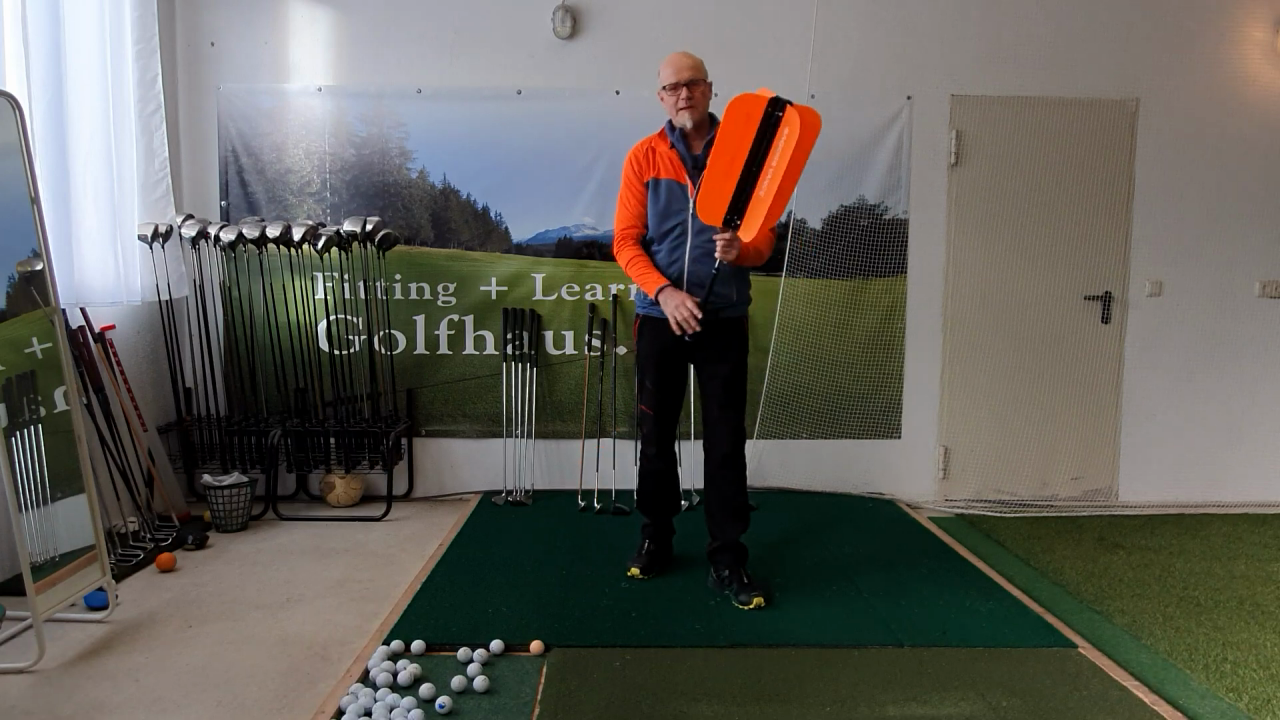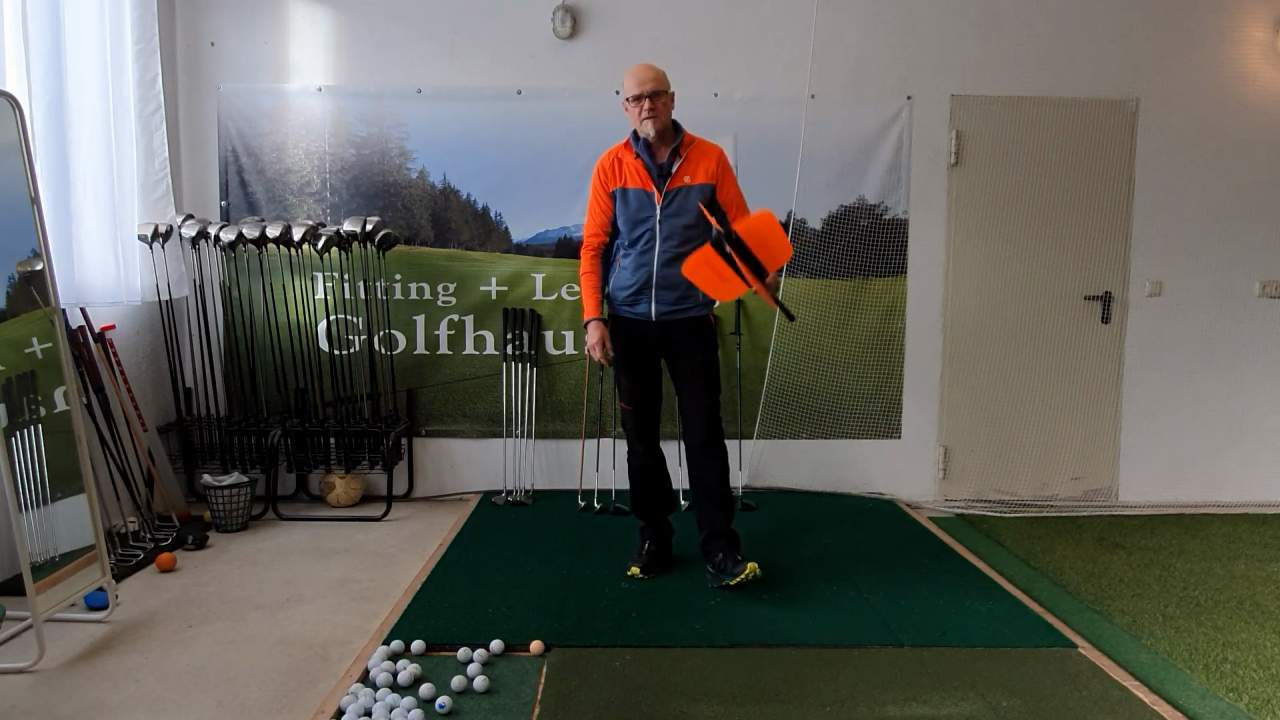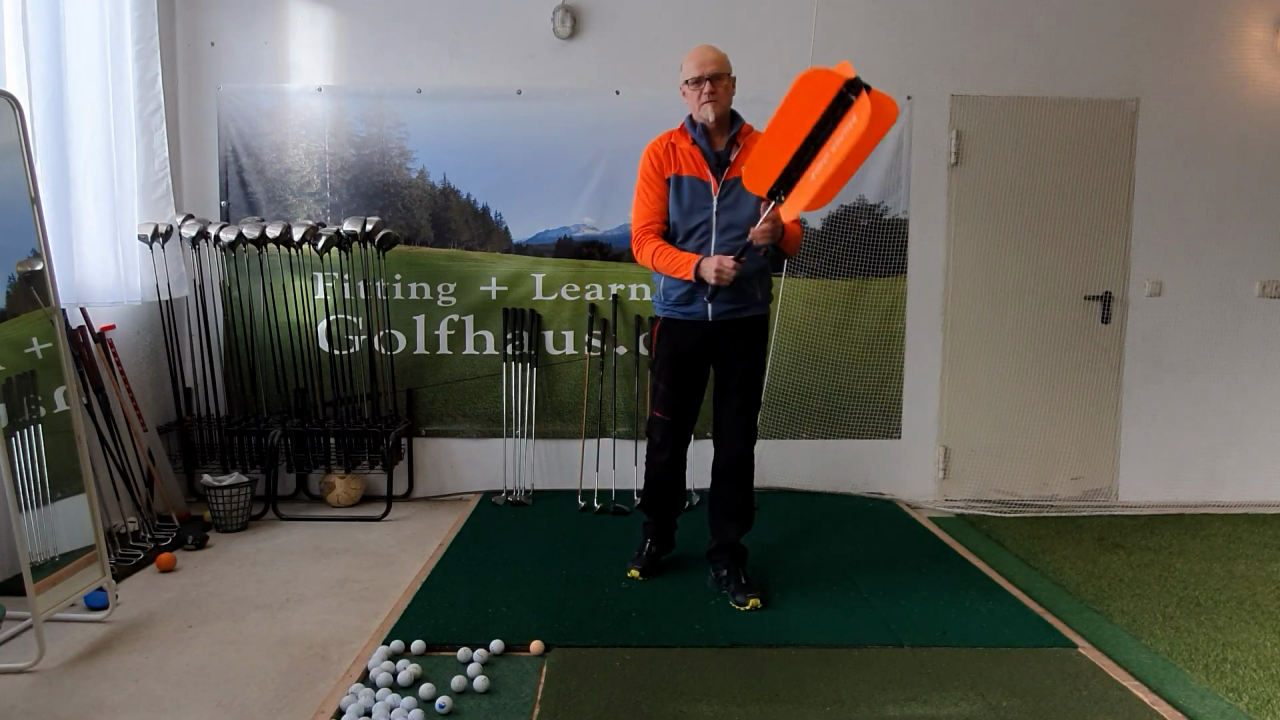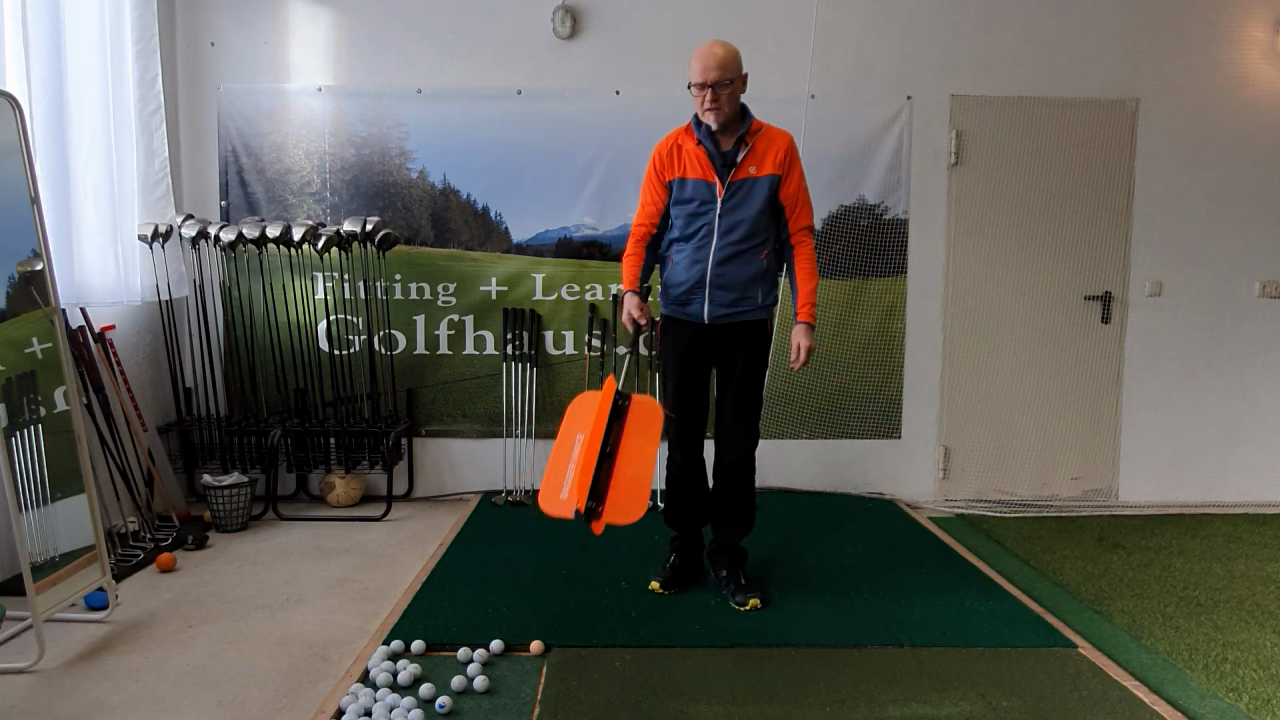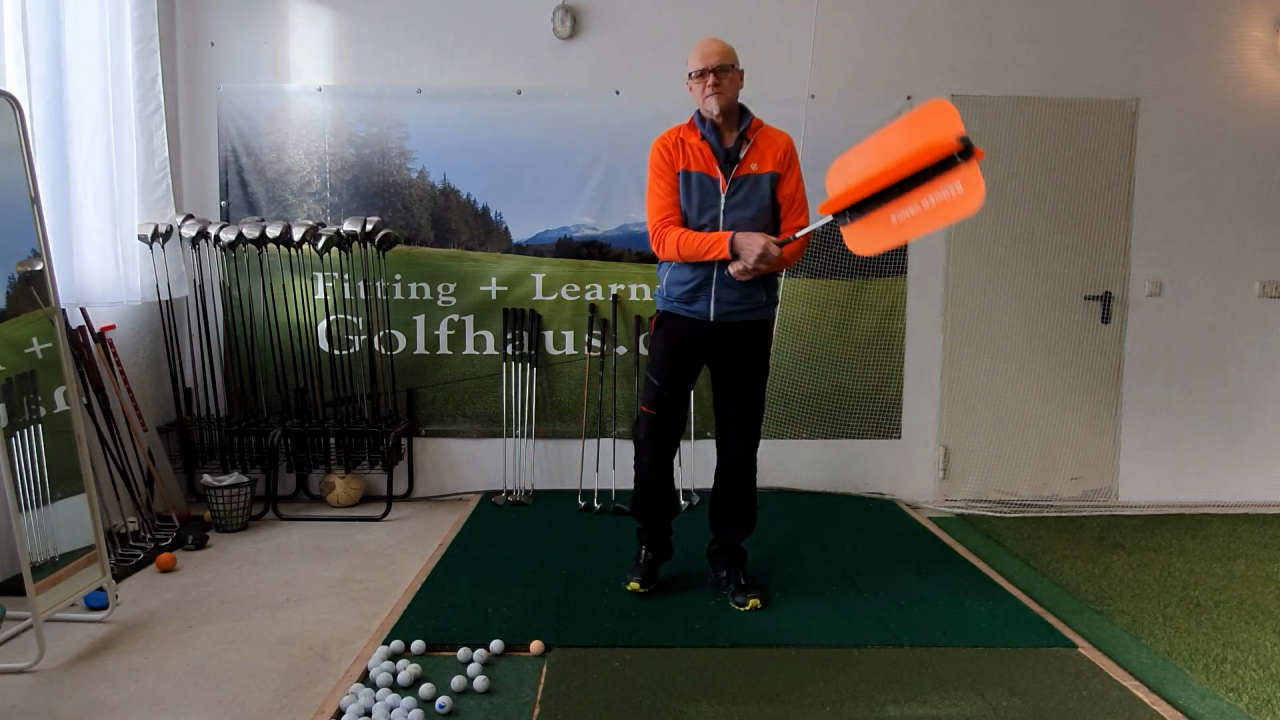
dt=1s
person 1, frame 1
right shoulder: (643, 156)
left elbow: (764, 240)
right elbow: (626, 241)
left wrist: (739, 250)
right wrist: (665, 292)
left hip: (724, 321)
right hip: (659, 320)
left knee: (725, 443)
right knee: (656, 437)
left ankle: (727, 560)
right ankle: (655, 536)
person 1, frame 2
left shoulder: (710, 158)
right shoulder: (611, 165)
left elbow: (737, 228)
right elbow: (594, 247)
right wrist: (594, 317)
left hip: (691, 319)
right hip: (629, 322)
left knee: (705, 433)
right knee: (640, 434)
left ankle: (720, 548)
right ankle: (653, 536)
person 1, frame 3
right shoulder: (661, 153)
left elbow: (791, 241)
right elbow: (644, 242)
left wrist: (776, 230)
right wrist: (699, 266)
left hip: (745, 320)
right hip: (679, 318)
left knee: (736, 443)
right knee: (667, 436)
left ankle: (727, 558)
right ankle: (657, 535)
person 1, frame 4
left shoulder: (778, 148)
right shoulder: (669, 150)
left elbow: (800, 236)
right elbow: (645, 229)
left wrist: (805, 318)
right wrist: (631, 288)
left hip: (747, 323)
right hip: (682, 320)
left knee: (738, 442)
right knee: (683, 438)
left ankle: (728, 555)
right ankle: (684, 546)
person 1, frame 5
left shoulder: (777, 146)
right shoulder: (669, 146)
left elbow: (796, 235)
right elbow: (664, 237)
left wrist: (762, 262)
right wrist: (734, 243)
left hip: (747, 319)
right hip: (680, 313)
left knee: (738, 443)
right knee: (654, 429)
left ankle: (728, 555)
right ankle: (652, 541)
